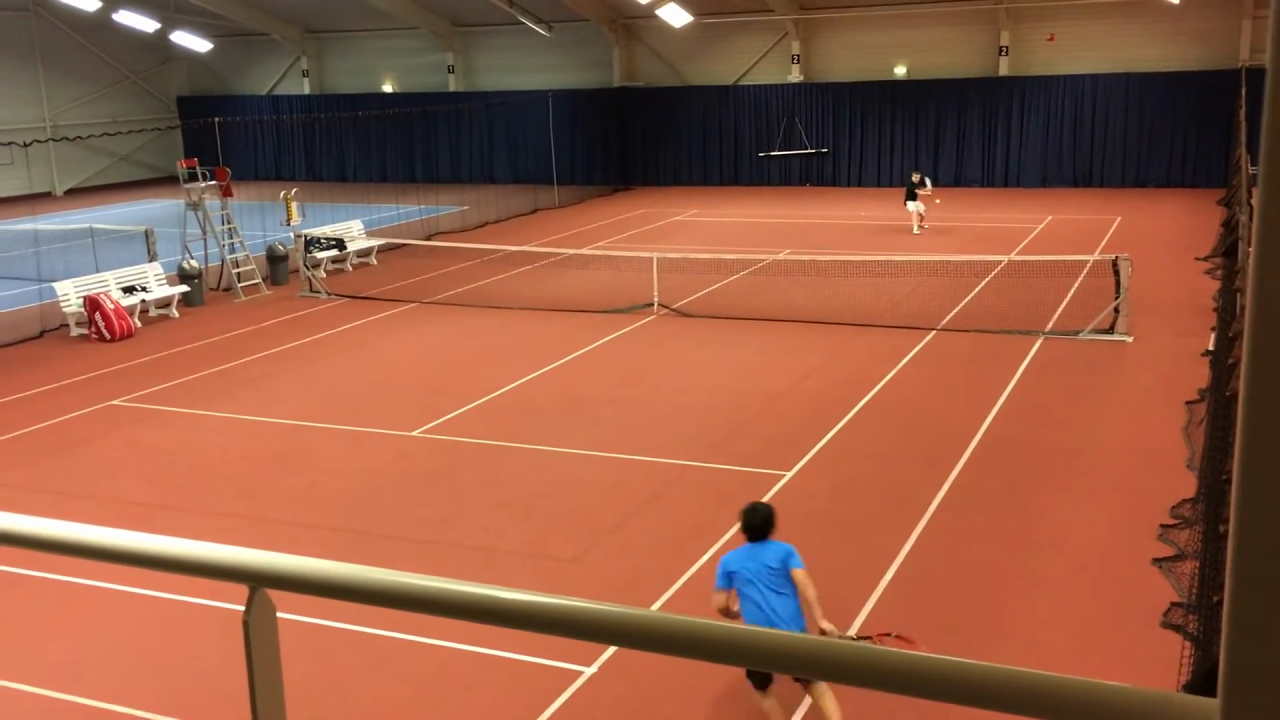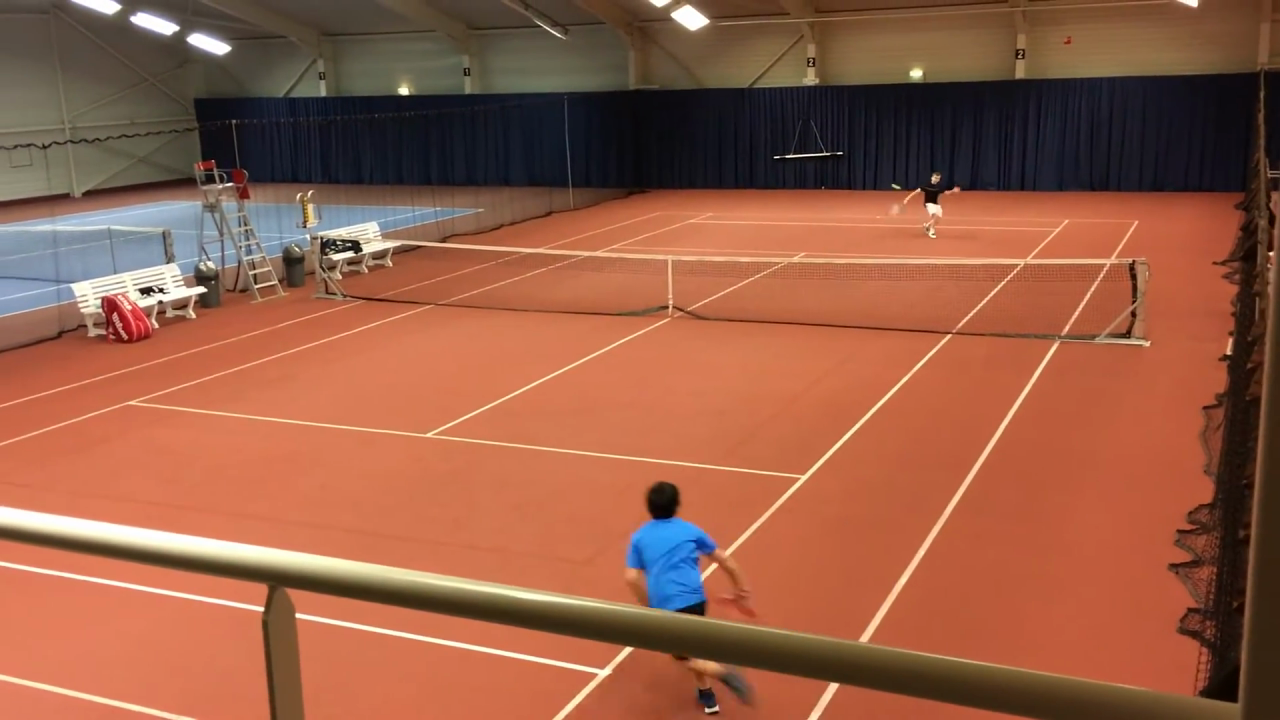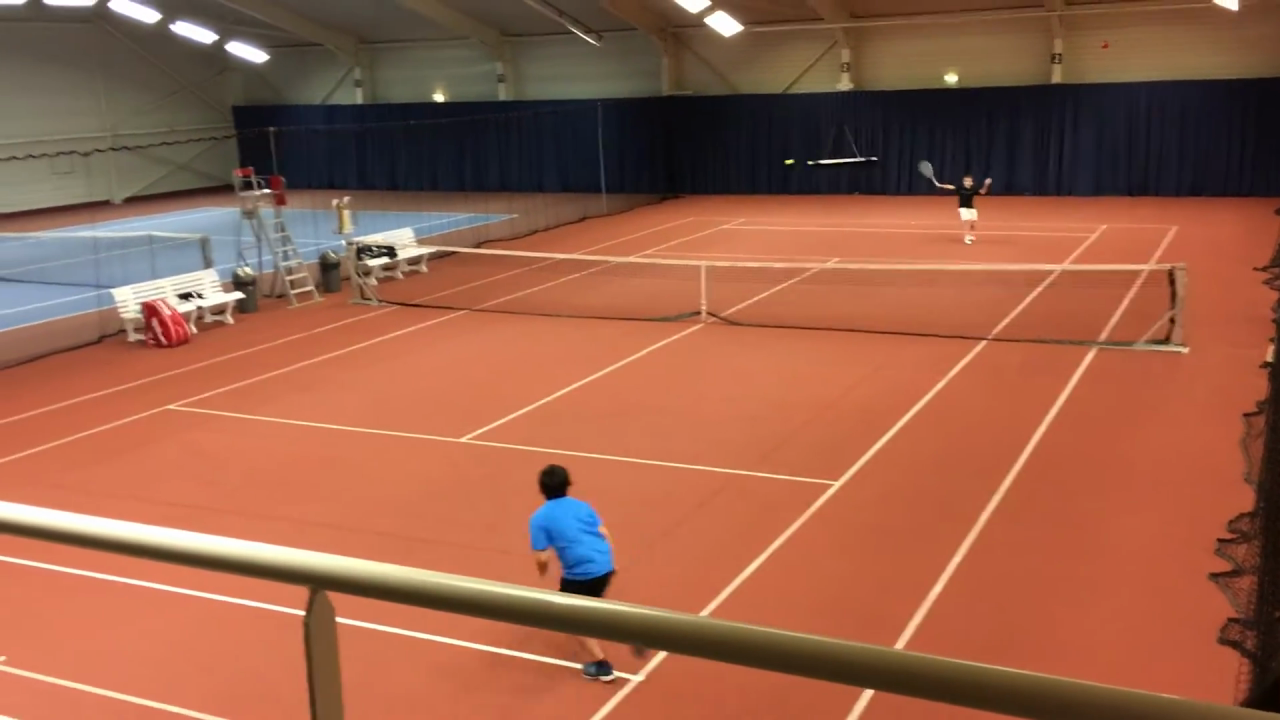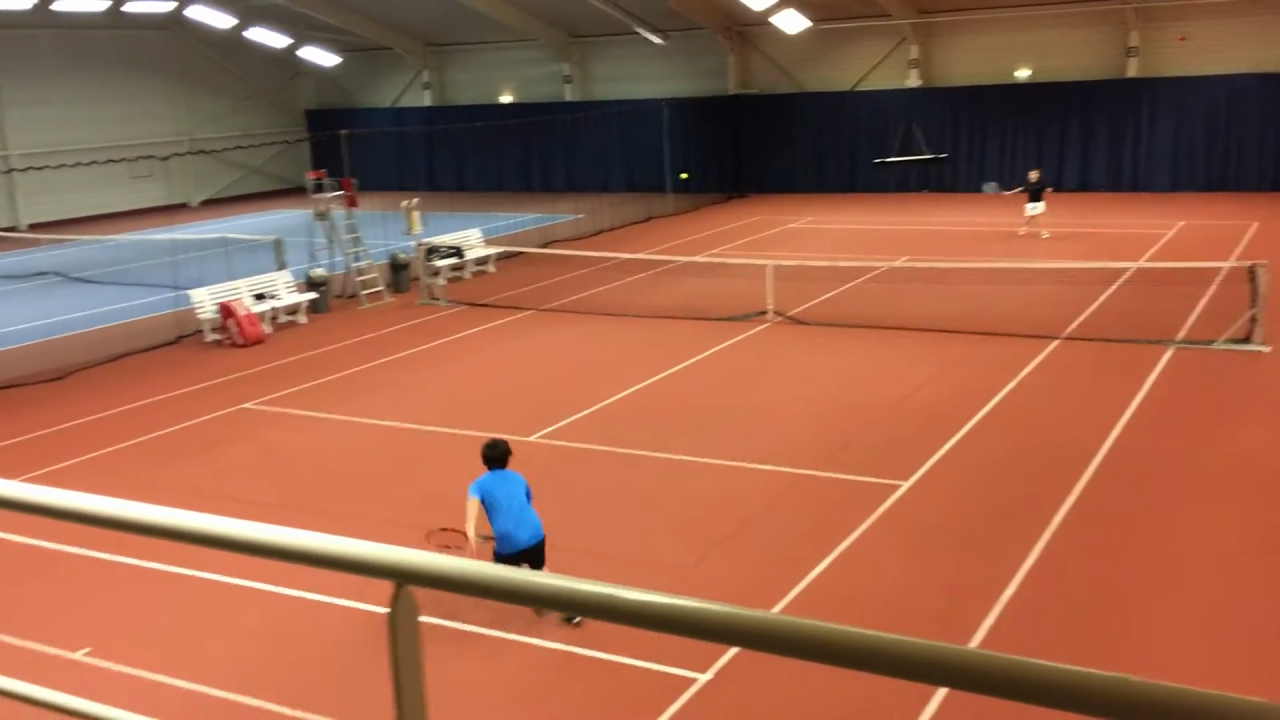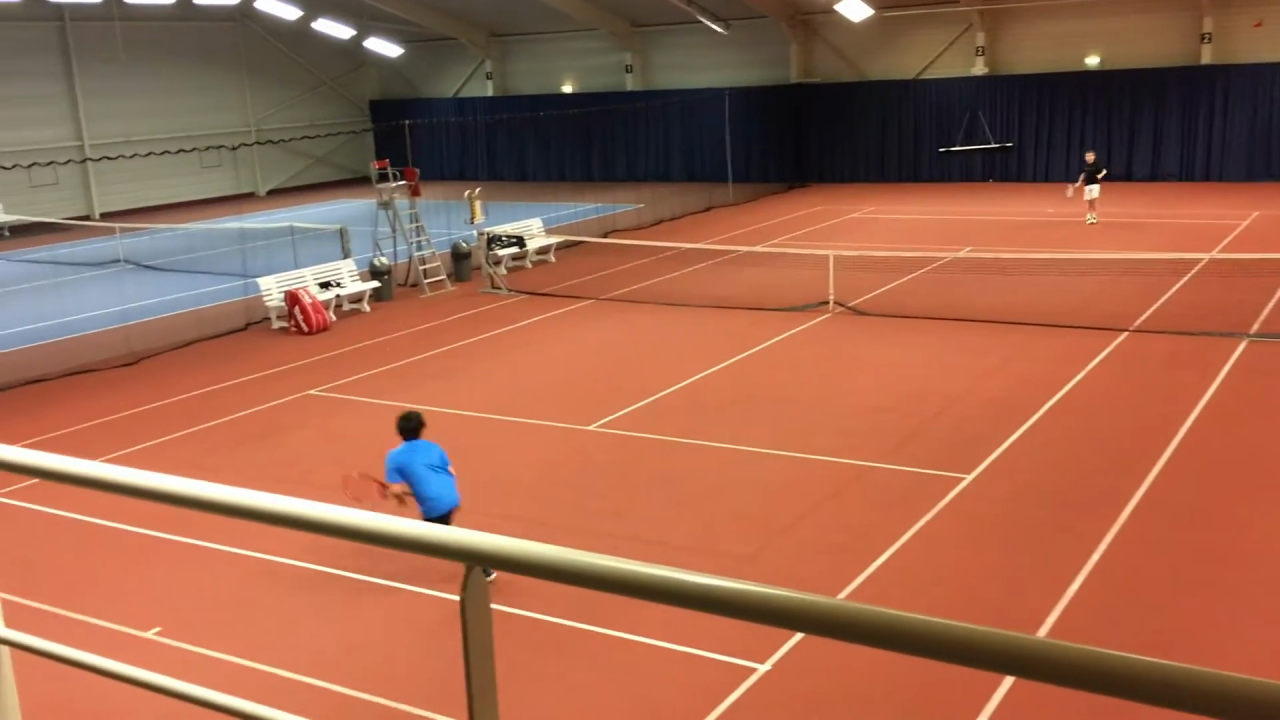
dt=0.3s
person 1, frame 1
left shoulder: (728, 561)
right shoulder: (785, 551)
left elbow: (719, 605)
right elbow: (804, 583)
left wrist: (734, 613)
right wrist: (821, 620)
right hip: (794, 631)
left knee: (762, 688)
right knee: (815, 684)
person 1, frame 2
left shoulder: (639, 537)
right shoulder: (690, 530)
left elbow: (632, 578)
right elbow: (723, 560)
left wrist: (645, 601)
right wrist: (739, 585)
left hip: (664, 605)
right hip: (694, 598)
left knee: (686, 656)
left ankle: (724, 674)
right ankle: (707, 694)
person 1, frame 3
left shoulder: (539, 518)
right shoulder: (580, 506)
left elbow: (543, 558)
right elbow: (604, 535)
left wrist: (542, 571)
left hip: (583, 574)
right hip: (605, 565)
left ankle: (602, 665)
person 1, frame 4
left shoulder: (478, 485)
right shoulder: (519, 479)
left elbow: (473, 504)
left wrist: (470, 529)
left hip: (509, 542)
right hip: (534, 534)
right knee: (539, 571)
person 1, frame 5
left shoulder: (394, 457)
right shoulder: (433, 447)
left elbow: (396, 490)
right elbow: (451, 473)
left wrist: (405, 496)
left hip: (435, 506)
right hip: (451, 497)
left ankle: (483, 569)
